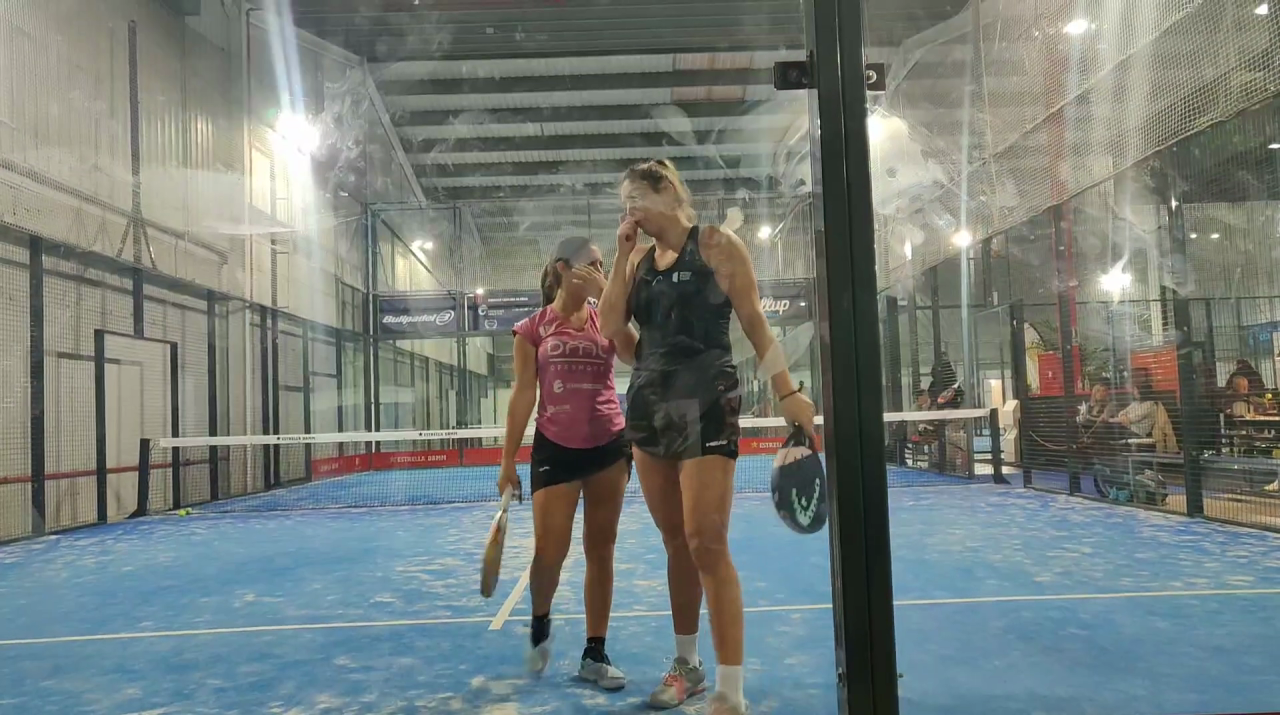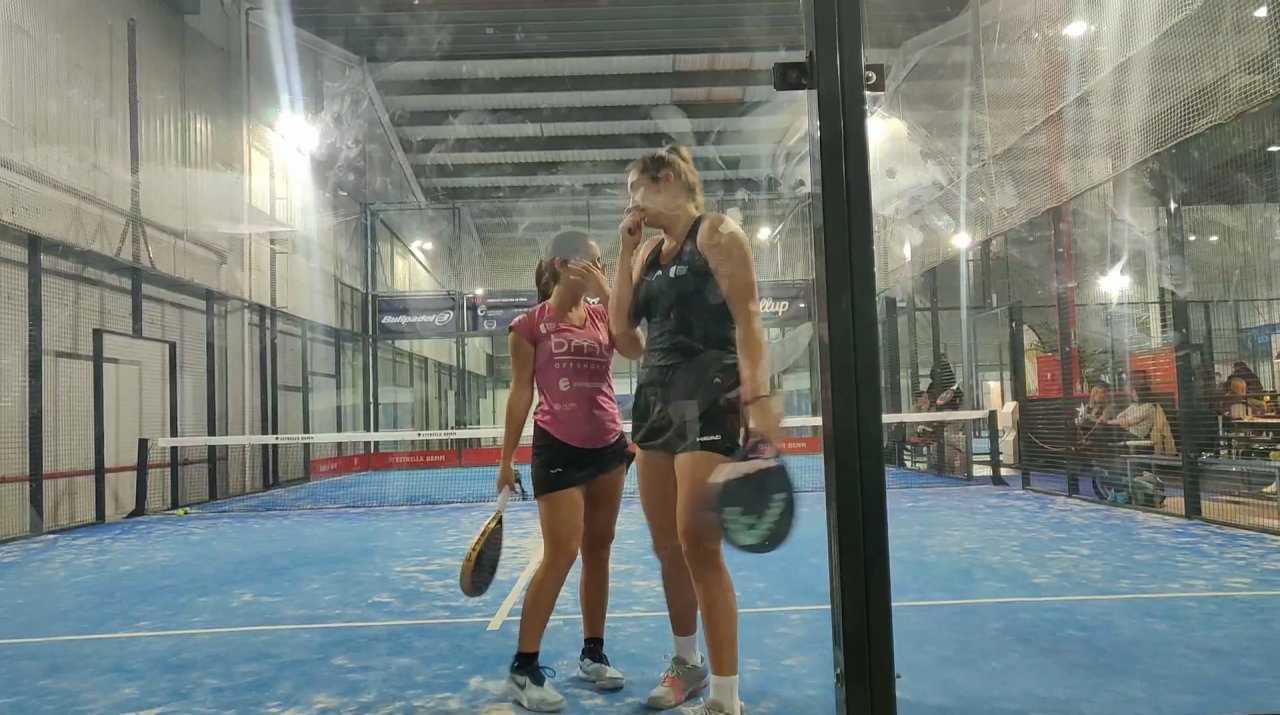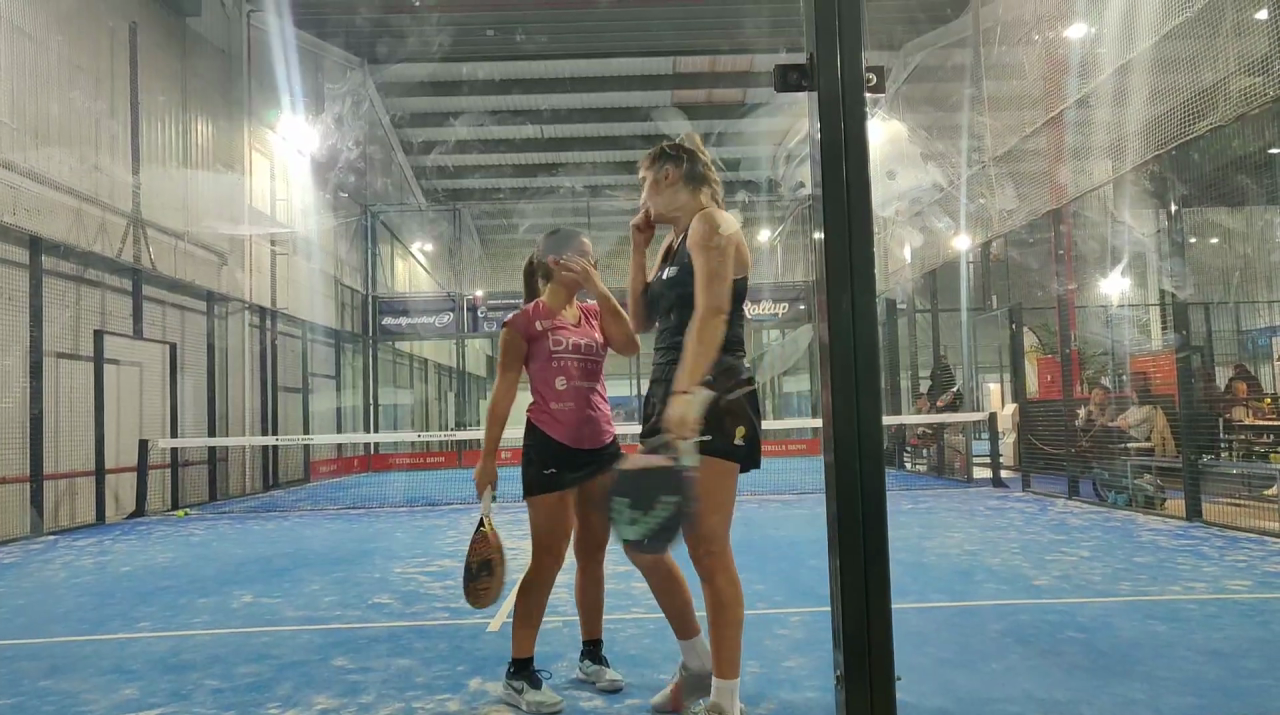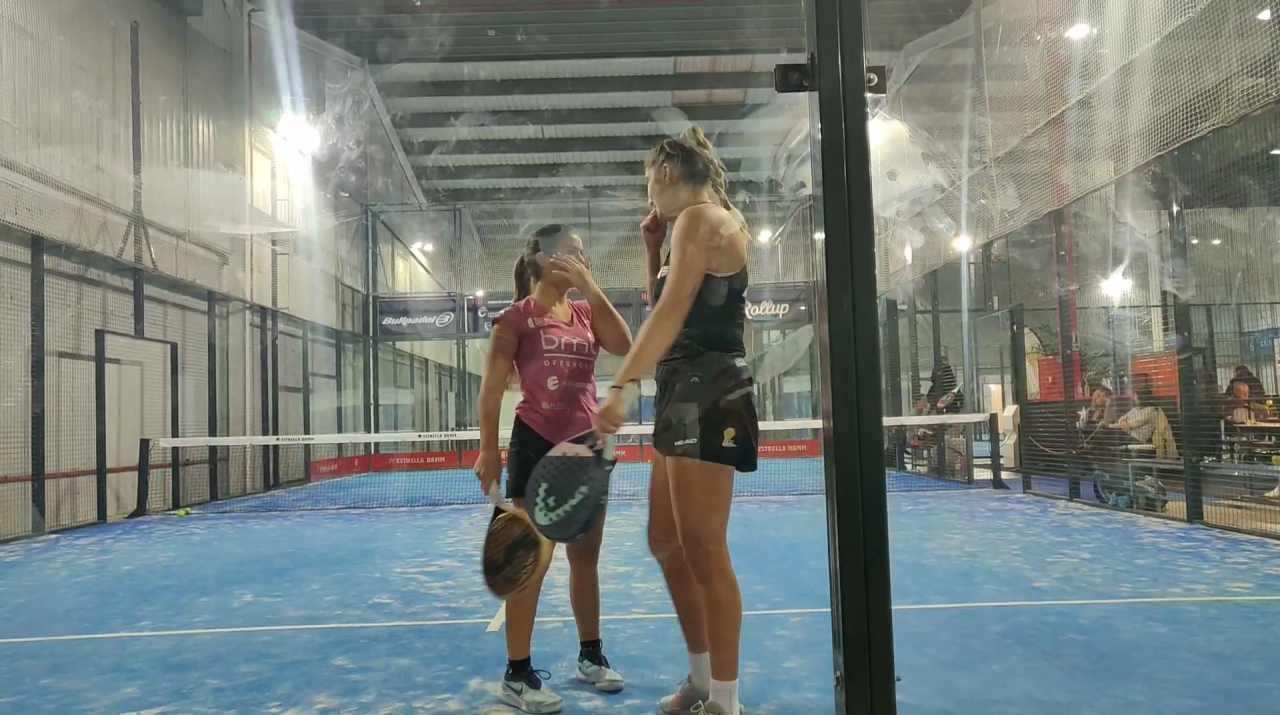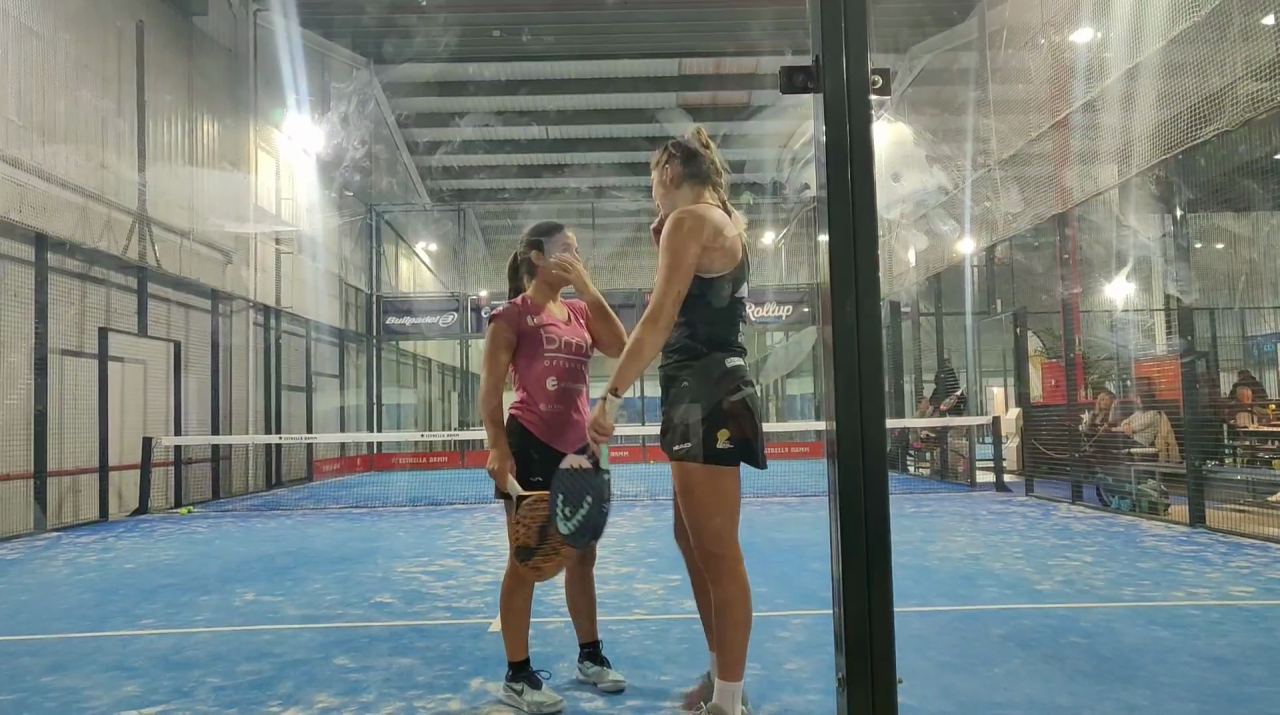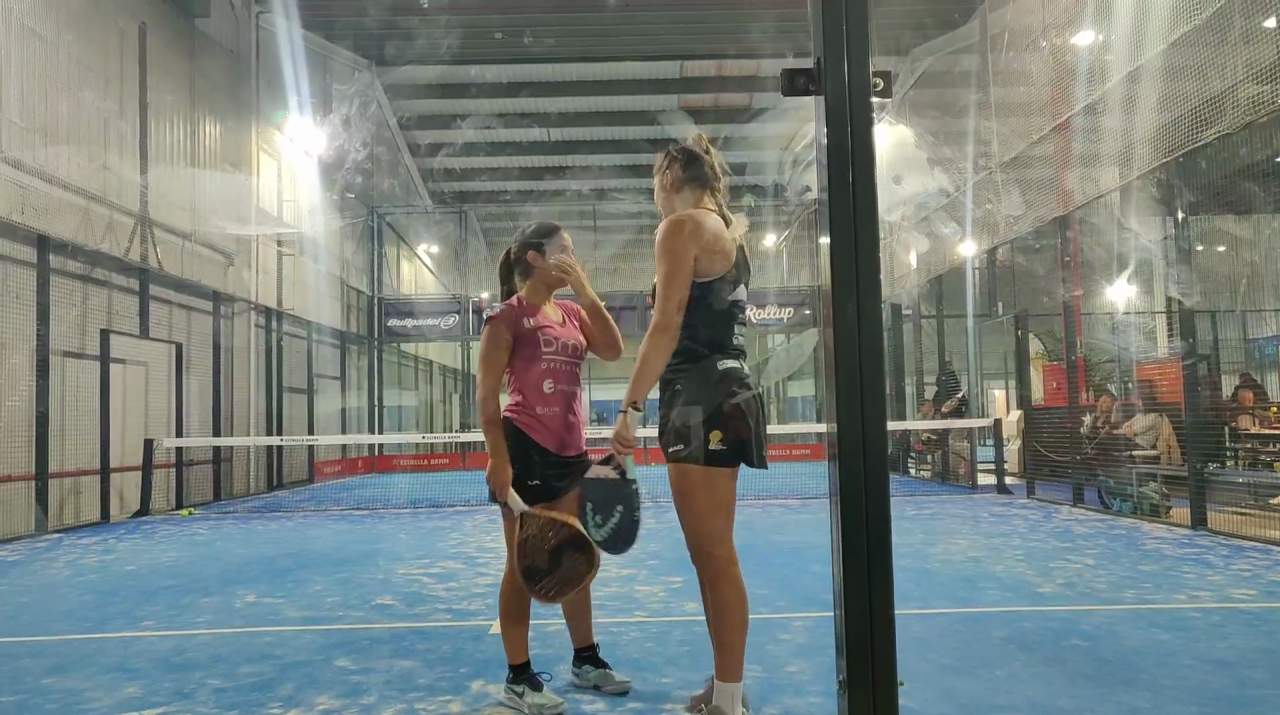
dt=0.2s
person 1, frame 1
left shoulder: (716, 243)
right shoulder: (637, 259)
left elbow: (753, 319)
right elbow: (610, 328)
left wrist: (785, 388)
right wrist: (623, 254)
left hip: (706, 401)
right hip: (649, 402)
left knee: (706, 541)
right knee: (676, 542)
right ankle: (686, 664)
person 1, frame 2
left shoulder: (716, 233)
right shoulder: (648, 251)
left elbow: (746, 317)
right elbow: (621, 329)
left wrist: (758, 394)
right wrist: (627, 251)
left hip: (707, 399)
right hip: (654, 399)
left knee: (698, 545)
right knee: (667, 546)
right ankle: (686, 662)
person 1, frame 3
left shoulder: (711, 224)
right shoulder: (672, 242)
left elbow: (710, 314)
right elbow: (641, 320)
left wrist: (688, 392)
right wrist: (639, 250)
left hip: (710, 401)
right hip: (666, 399)
left knee: (708, 550)
right knee: (641, 542)
right ankle: (696, 665)
person 1, frame 4
left shoulder: (700, 218)
right shoulder: (691, 228)
left elbow: (671, 311)
right elbow: (663, 312)
left wrist: (619, 386)
right wrist: (652, 247)
left hip: (707, 398)
right hip: (681, 400)
left knee: (704, 552)
right knee: (666, 544)
person 1, frame 5
left shoulder: (689, 220)
right shoulder: (721, 222)
left elbow: (660, 319)
left wrist: (611, 396)
left hip: (706, 398)
right hip: (702, 399)
left knee: (717, 555)
right knee: (695, 547)
person 1, frame 6
left shoulder: (683, 225)
right shoulder: (725, 229)
left elbow: (667, 326)
left wrist: (629, 406)
left hip: (701, 401)
right hip: (717, 399)
left knee: (715, 558)
right knee: (707, 553)
person 2, frame 1
left shoulder: (604, 319)
right shoulder: (532, 328)
left elbow: (632, 355)
right elbow: (523, 394)
left wrist: (606, 296)
right wrist: (508, 459)
left hip: (607, 444)
right hip: (554, 447)
left knee: (601, 550)
right knee: (549, 551)
left ankle: (595, 653)
right ankle: (540, 622)
person 2, frame 2
left shoulder: (601, 315)
right shoulder: (530, 324)
right elbow: (520, 394)
left wrist: (606, 293)
right wrist: (506, 460)
left hip: (608, 443)
right hip: (557, 446)
left knee: (598, 550)
right knee: (561, 554)
left ankle: (593, 653)
right ankle: (524, 667)
person 2, frame 3
left shoulder: (595, 313)
right shoulder: (525, 321)
left elbow: (631, 346)
right elbow: (504, 391)
left wrist: (599, 290)
right wrist: (488, 458)
left hip: (600, 444)
right hip: (549, 445)
left knee: (592, 554)
right knee: (547, 557)
left ankle: (592, 655)
right ankle: (519, 672)
person 2, frame 4
left shoulder: (585, 311)
right shoulder: (517, 318)
left elbow: (622, 345)
right elbow: (492, 388)
left wrist: (591, 288)
right wrist: (488, 449)
right hip: (538, 444)
left knee: (586, 556)
left ankle: (591, 656)
right ankle: (517, 674)
person 2, frame 5
left shoulder: (580, 311)
right shoulder: (512, 315)
left elbow: (618, 348)
right elbow: (491, 387)
left wrist: (588, 288)
right wrist: (498, 447)
left hip: (577, 447)
right hip: (532, 446)
left knee: (582, 558)
left ankle: (590, 657)
right ankle: (517, 675)
person 2, frame 6
left shoulder: (572, 313)
right shoulder: (508, 316)
left elbow: (613, 350)
right elbow: (487, 393)
left wrist: (585, 290)
right wrist: (498, 458)
left hip: (572, 450)
right hip: (528, 450)
left ankle: (586, 660)
